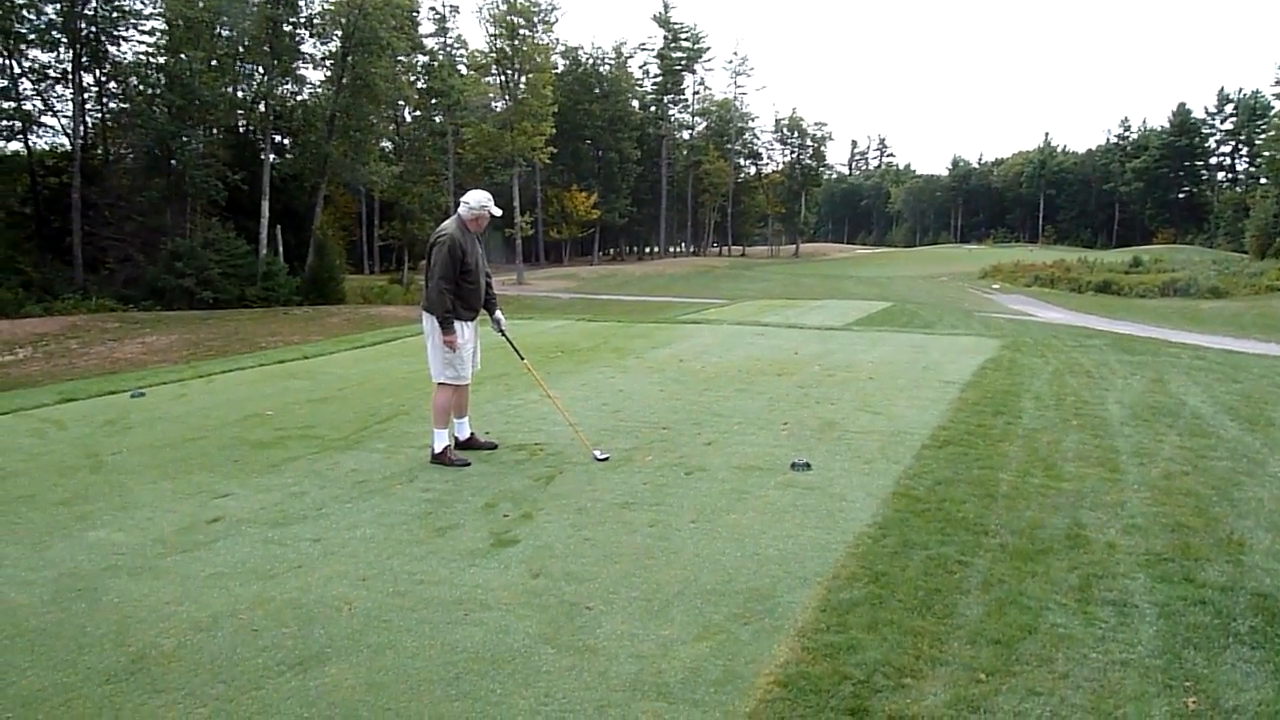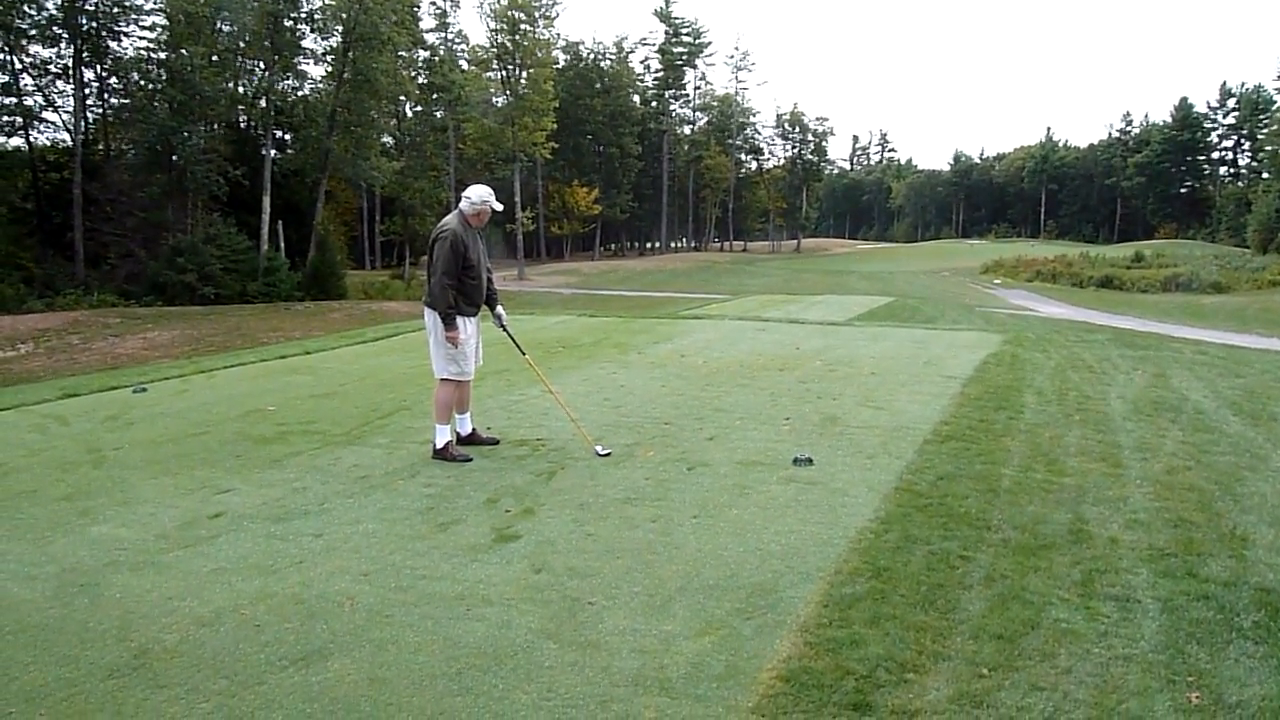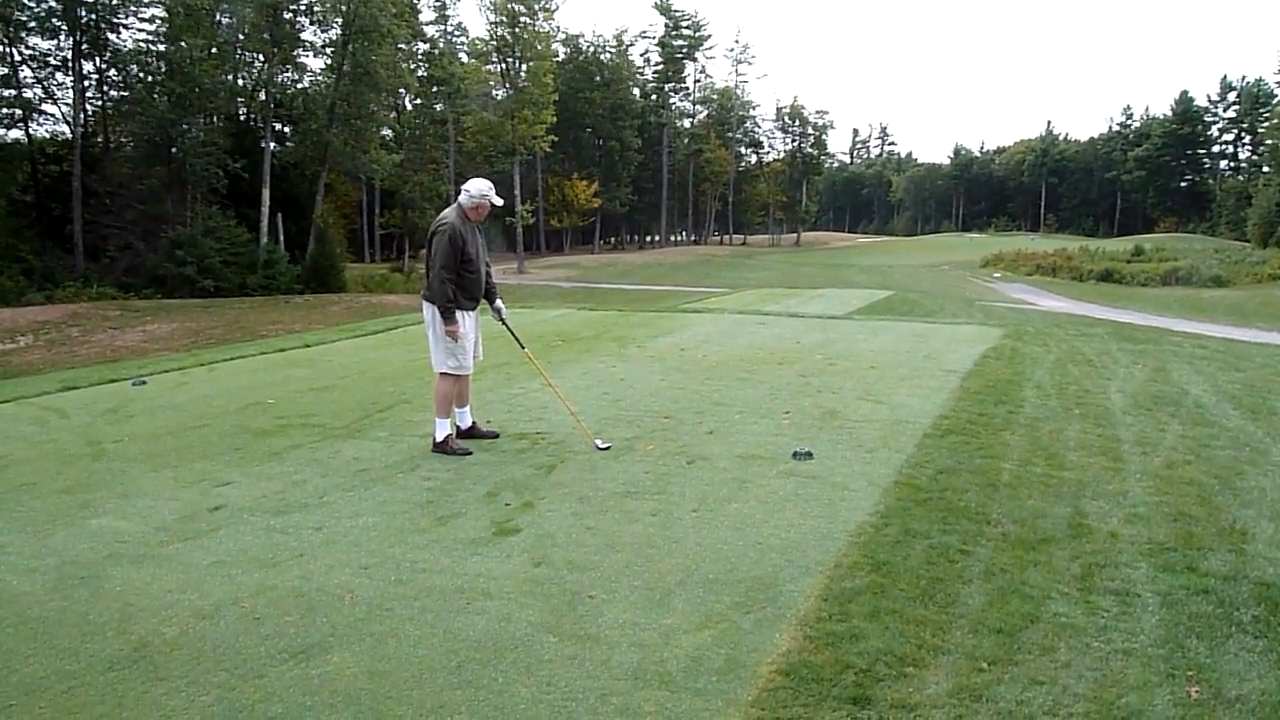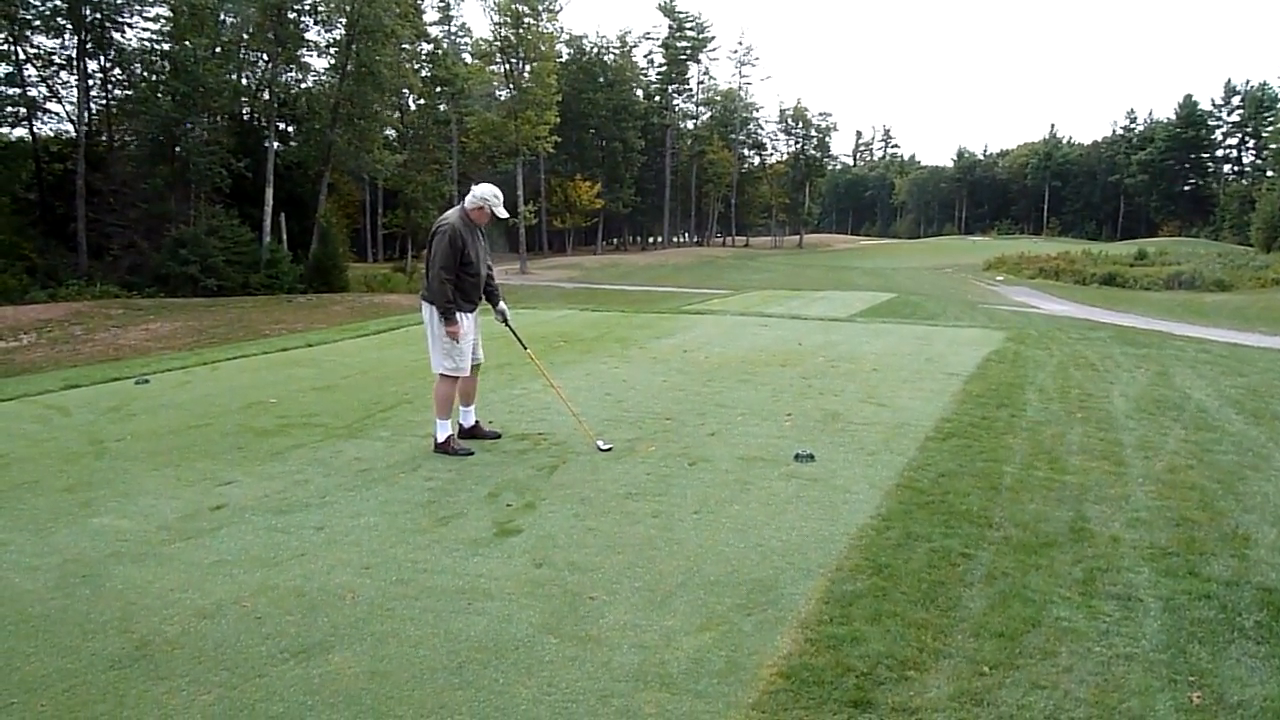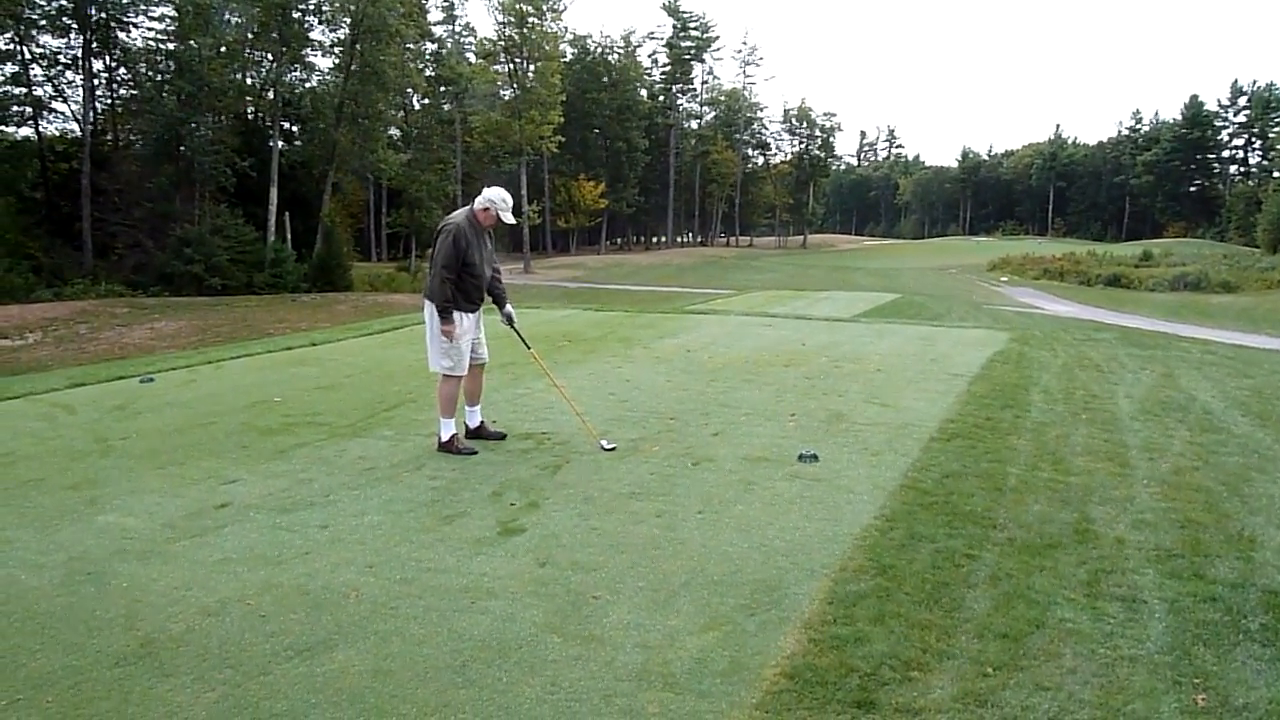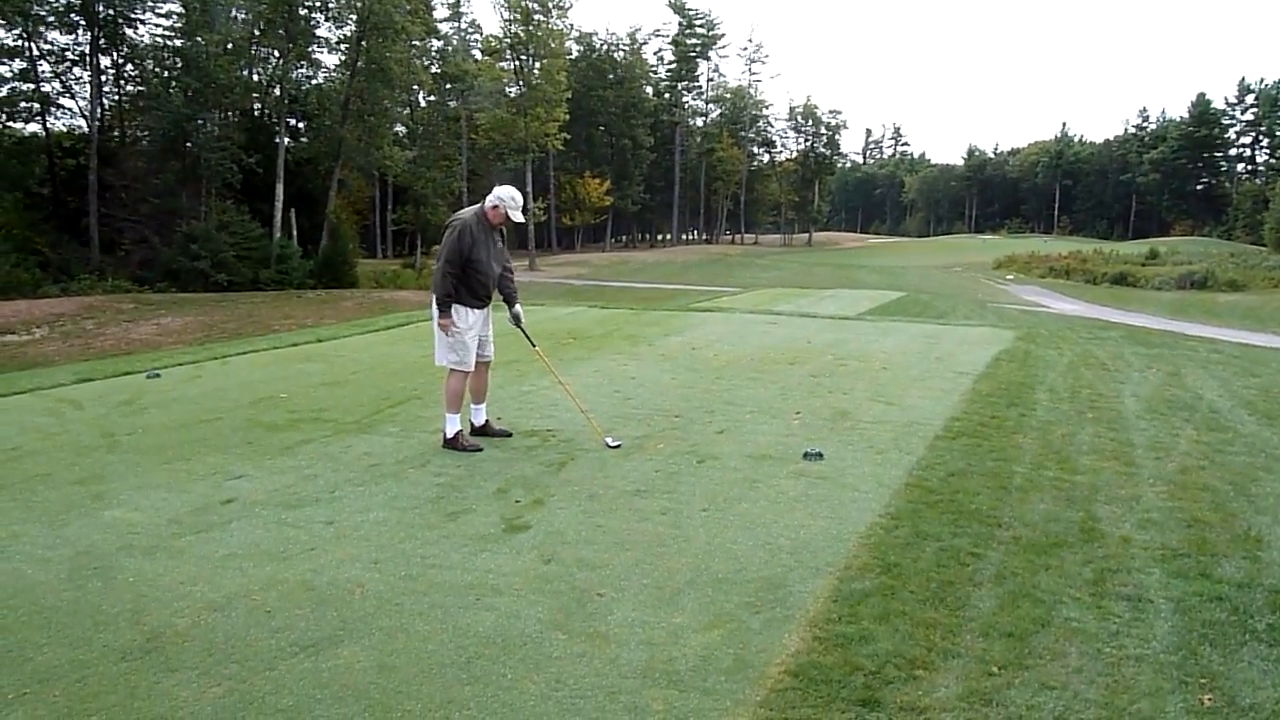
dt=0.2s
person 1, frame 1
left shoulder: (471, 235)
right shoulder: (449, 238)
left elbow: (483, 276)
right elbow: (439, 287)
left wrist: (493, 308)
right wrist: (447, 328)
left hip: (466, 318)
right hip: (449, 322)
left knee: (463, 378)
right knee: (448, 381)
left ankle: (463, 435)
right ankle: (440, 447)
person 1, frame 2
left shoulder: (471, 230)
right shoulder: (451, 233)
left elbow: (483, 271)
right elbow: (442, 283)
left wrist: (494, 303)
right wrist: (449, 324)
left hip: (467, 314)
right hip: (451, 317)
left knee: (465, 374)
right knee: (451, 376)
left ankle: (465, 430)
right ankle: (442, 443)
person 1, frame 3
left shoulder: (470, 224)
right shoulder: (449, 227)
left elbow: (482, 265)
right elbow: (440, 276)
left wrist: (493, 297)
right wrist: (448, 317)
left hip: (466, 308)
right hip: (449, 310)
left knee: (464, 368)
right knee: (450, 371)
left ankle: (465, 424)
right ankle: (442, 437)
person 1, frame 4
left shoulder: (475, 227)
right shoulder: (450, 228)
left elbow: (485, 267)
right elbow: (440, 277)
left wrist: (496, 299)
right wrist: (448, 318)
left hip: (467, 309)
right hip: (448, 312)
left knee: (471, 366)
right knee: (450, 372)
left ankle: (468, 423)
right ankle: (443, 436)
person 1, frame 5
left shoulder: (483, 229)
right shoulder: (455, 228)
left elbow: (491, 269)
right elbow: (441, 276)
left wrist: (502, 302)
right wrist: (446, 317)
left hip: (471, 309)
right hip: (451, 311)
left knee: (477, 364)
right knee: (453, 371)
left ankle: (474, 424)
right ankle: (447, 436)
person 1, frame 6
left shoulder: (497, 229)
right shoulder: (463, 224)
left elbow: (504, 268)
right elbow: (446, 270)
left wrist: (513, 301)
right wrist: (444, 311)
left hip: (481, 306)
right hip: (458, 307)
left knee: (482, 363)
right knee: (460, 367)
left ankle: (479, 421)
right ankle: (452, 432)
